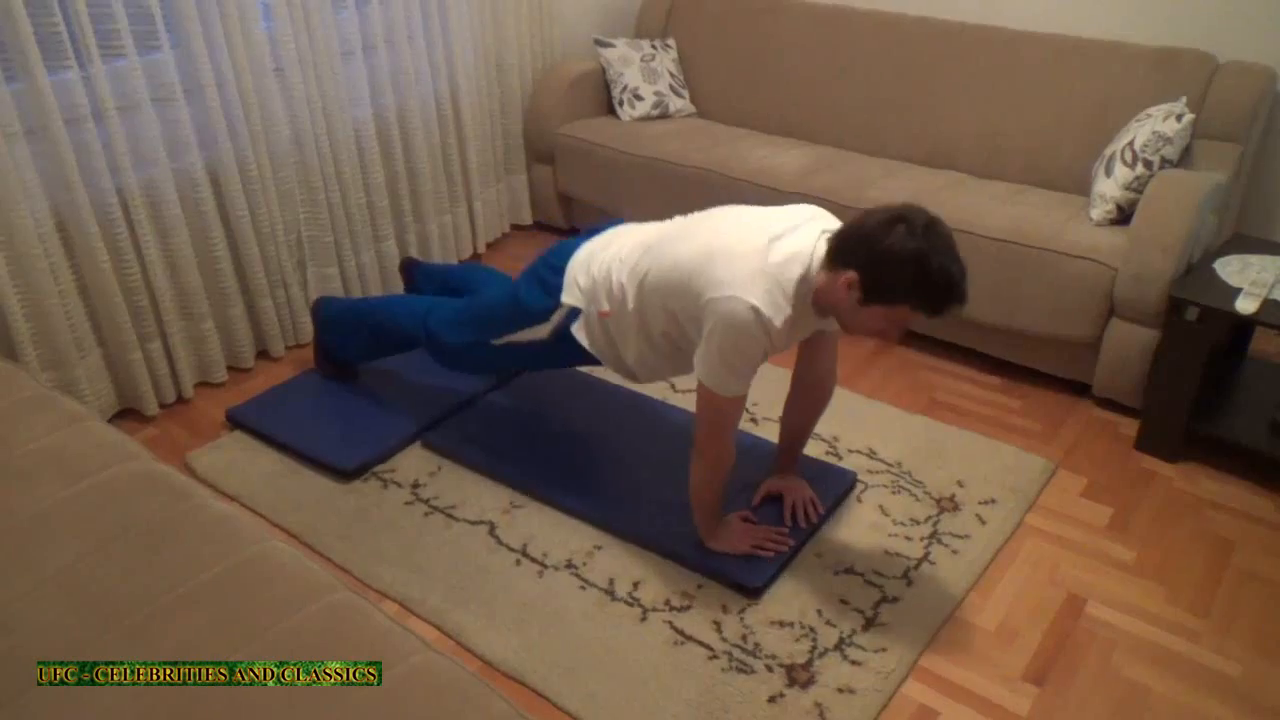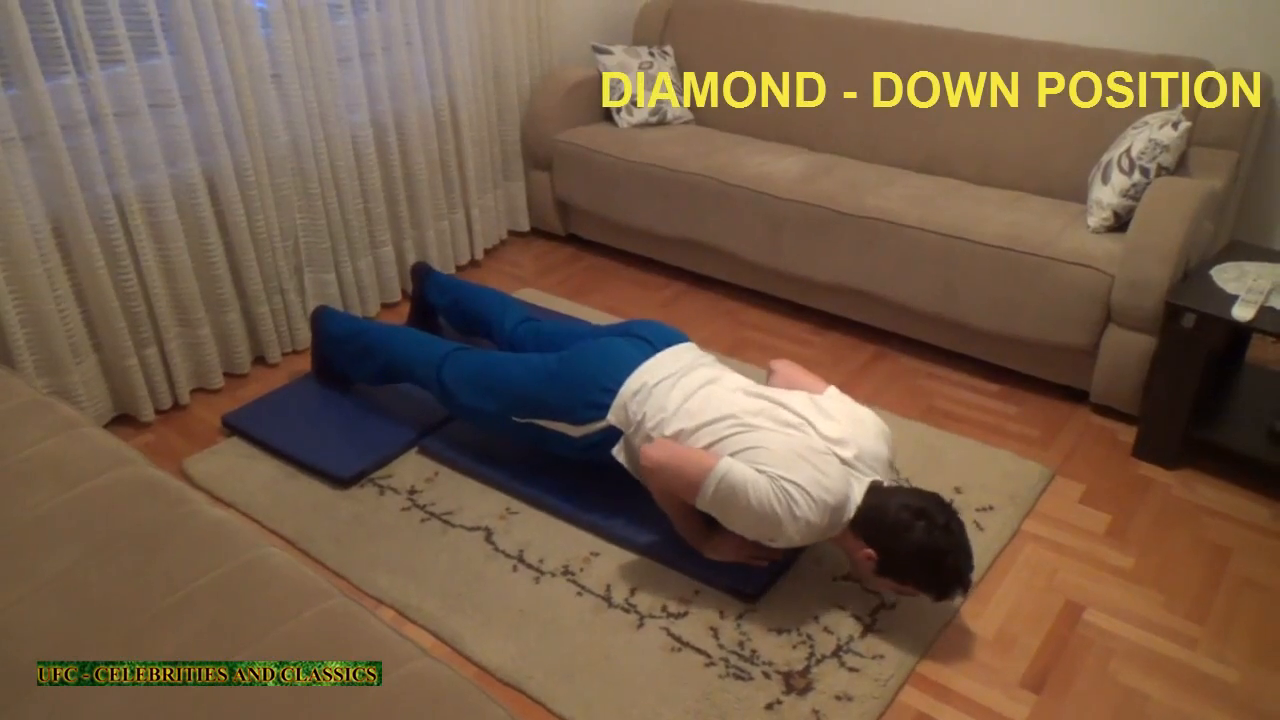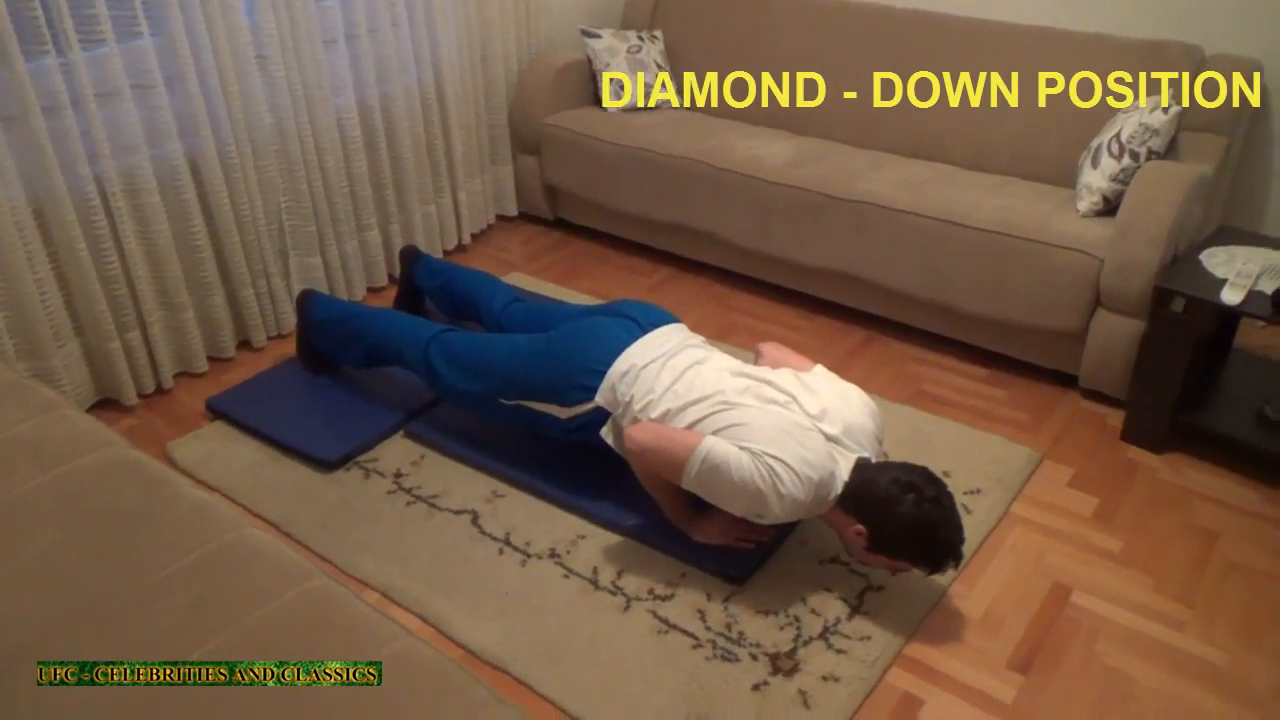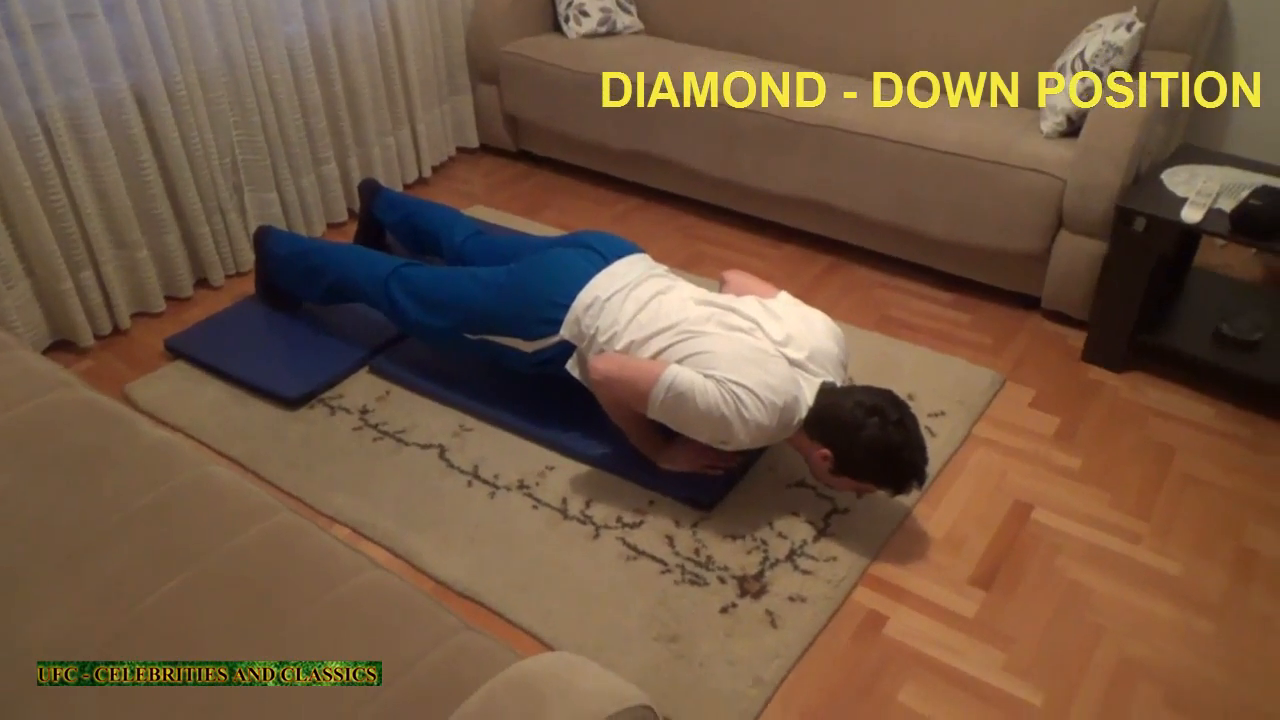
dt=1s
person 1, frame 1
left shoulder: (842, 248)
right shoulder: (750, 302)
left elbow: (818, 361)
right elbow: (713, 435)
left wrist: (786, 470)
right wrist: (713, 531)
left hip: (622, 251)
right hip: (579, 298)
left knee: (487, 302)
right knee: (451, 338)
left ankle: (427, 277)
right ankle: (338, 324)
person 1, frame 2
left shoulder: (872, 438)
right shoulder: (792, 511)
left elbow: (783, 367)
right elbow: (656, 460)
right wrist: (706, 542)
left hip: (661, 354)
right hip: (608, 401)
left knee: (525, 333)
right knee: (460, 377)
left ankle: (435, 289)
right ankle: (338, 334)
person 1, frame 3
left shoulder: (861, 416)
right shoulder: (780, 486)
left elbow: (771, 348)
right elbow: (642, 442)
right wrist: (694, 524)
left hip: (650, 335)
right hip: (597, 382)
left knee: (511, 314)
right knee: (447, 358)
left ankle: (422, 271)
right ankle: (324, 318)
person 1, frame 4
left shoulder: (826, 341)
right shoulder: (746, 413)
left elbow: (736, 276)
right elbow: (606, 372)
right wrist: (661, 452)
left hip: (616, 265)
right hip: (562, 312)
left knee: (472, 246)
right knee: (413, 296)
left ankle: (383, 206)
right ankle: (282, 254)
